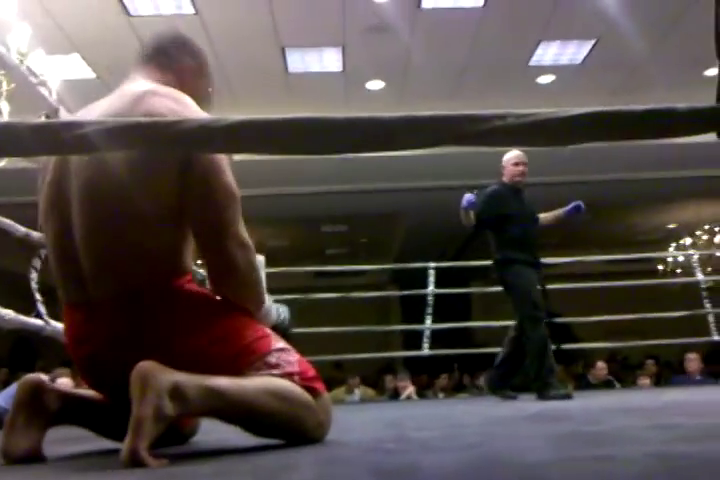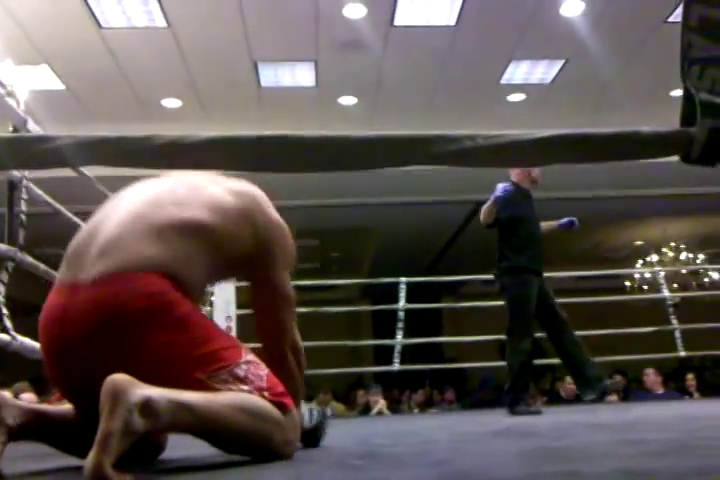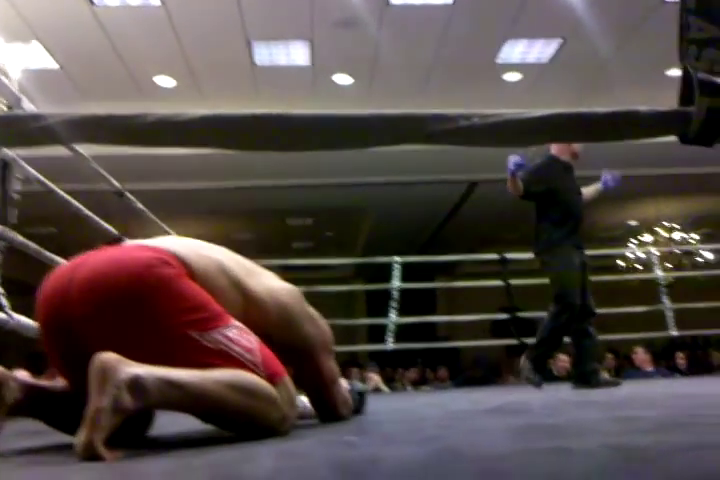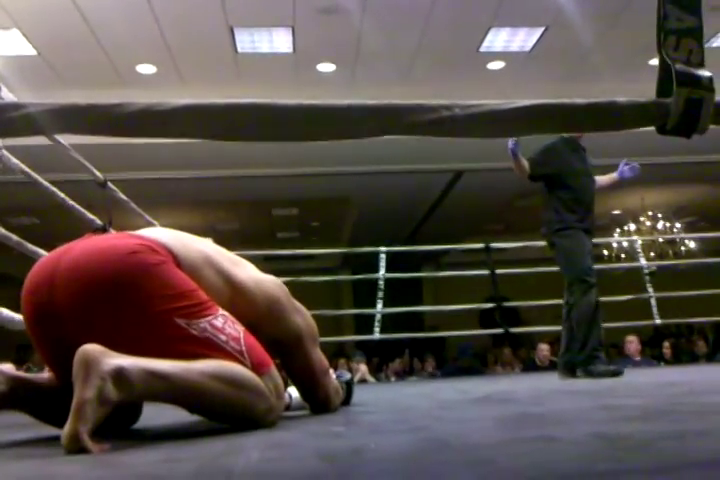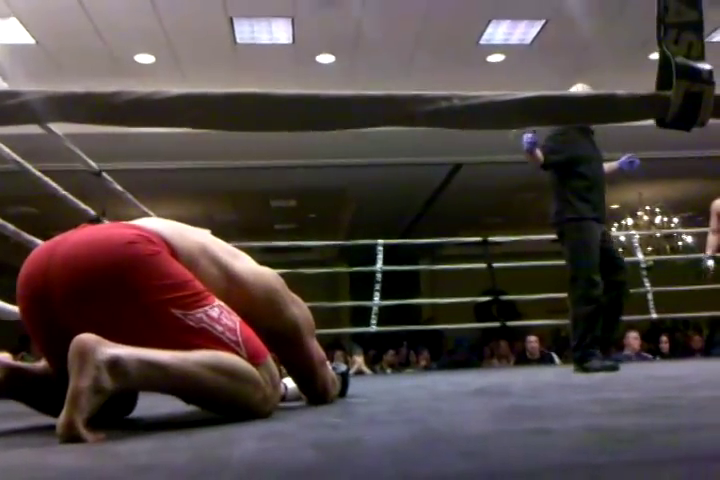
dt=0.5s
person 1, frame 1
right shoulder: (185, 120)
right elbow: (228, 249)
right wrist: (258, 316)
left hip: (87, 335)
right hip: (159, 313)
left knee: (176, 424)
right knee: (313, 411)
left ankle: (54, 400)
right ankle: (175, 389)
person 1, frame 2
left shoulder: (170, 191)
right shoulder: (263, 215)
right elbow: (283, 343)
right wrist: (296, 413)
left knee: (132, 433)
right knee: (281, 430)
right ankle: (144, 403)
person 1, frame 3
right shoulder: (299, 318)
right elbow: (334, 409)
right wrist: (348, 398)
right hip: (138, 281)
left knee: (124, 415)
right knee: (279, 406)
right ankle: (132, 381)
person 1, frame 4
right shoulder: (279, 305)
right elbow: (324, 399)
right wrist: (338, 388)
right hip: (125, 270)
left knee: (113, 409)
right knee: (265, 399)
left ankle: (10, 385)
right ankle: (114, 372)
person 1, frame 5
right shoulder: (276, 298)
right elbow: (321, 391)
left wrist: (284, 387)
right wrist: (334, 380)
right hip: (120, 261)
left knee: (108, 399)
right knee: (261, 390)
right ankle: (110, 362)
person 2, frame 1
left shoulder: (520, 197)
right shoulder: (494, 195)
left elbow: (534, 221)
right elbow: (470, 222)
left wrist: (566, 212)
right wrist: (466, 208)
left hip: (528, 266)
right hip: (512, 266)
left knee: (525, 327)
right knee: (535, 320)
left ankle: (497, 380)
right ankle: (544, 384)
person 2, frame 2
left shoulder: (523, 197)
right shoulder: (509, 195)
right elbow: (485, 219)
left wrist: (557, 225)
right wrist: (494, 200)
left hip: (532, 275)
right hip: (516, 275)
left knee: (559, 327)
right knee: (520, 337)
left ankle: (590, 383)
right ankle: (516, 399)
person 2, frame 3
left shoulder: (565, 171)
right shoulder: (545, 169)
right elbow: (517, 190)
left wrist: (601, 186)
right wrist: (513, 174)
left hip: (573, 248)
right hip: (555, 248)
left knee: (584, 311)
right knee: (568, 305)
left ankle: (587, 373)
right ankle: (533, 360)
person 2, frame 4
left shoulder: (580, 152)
right shoulder: (555, 150)
right elbow: (526, 171)
left wrist: (617, 175)
right wrist: (515, 155)
left hip: (581, 230)
right hip: (565, 230)
left knee: (577, 295)
right knee: (584, 289)
left ankle: (570, 361)
right ankle: (589, 359)
person 2, frame 5
left shoulder: (586, 137)
right shoulder: (564, 135)
right elbow: (541, 159)
left wrist: (617, 165)
right wrist: (530, 148)
left hip: (593, 220)
right hip: (576, 220)
left knee: (617, 279)
right knee: (587, 288)
left ankle: (599, 343)
right ankle: (585, 354)
